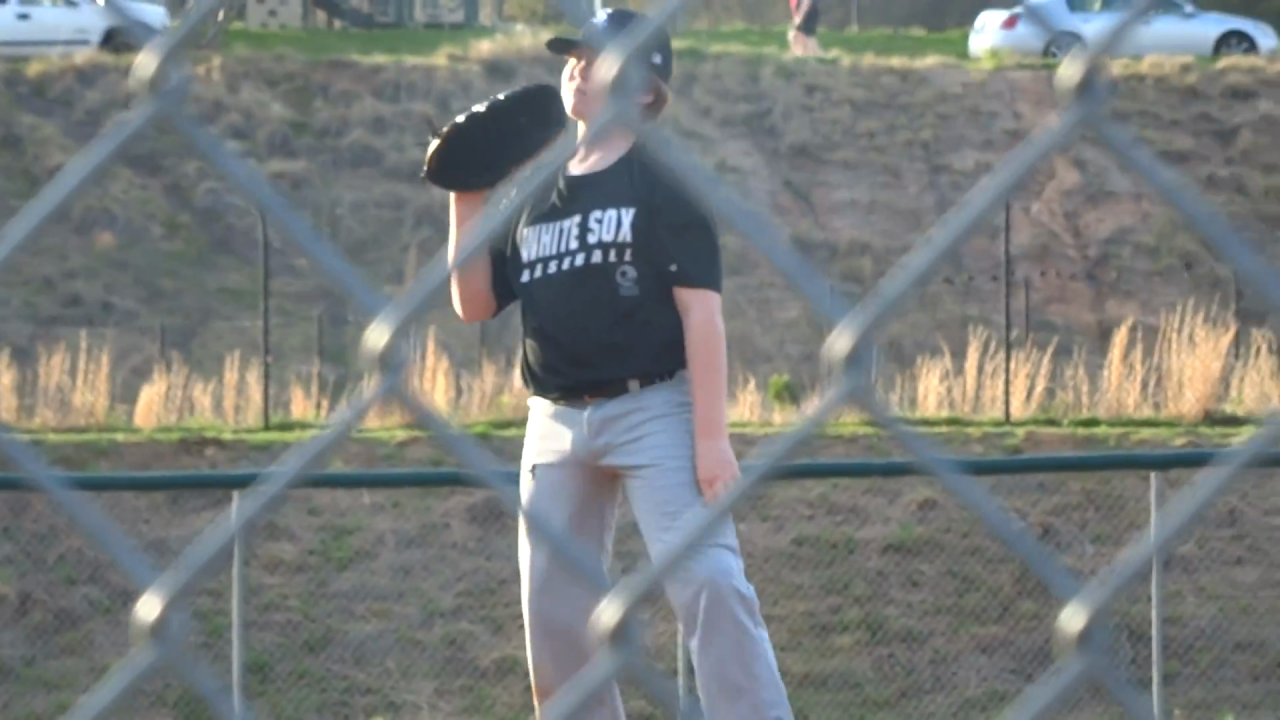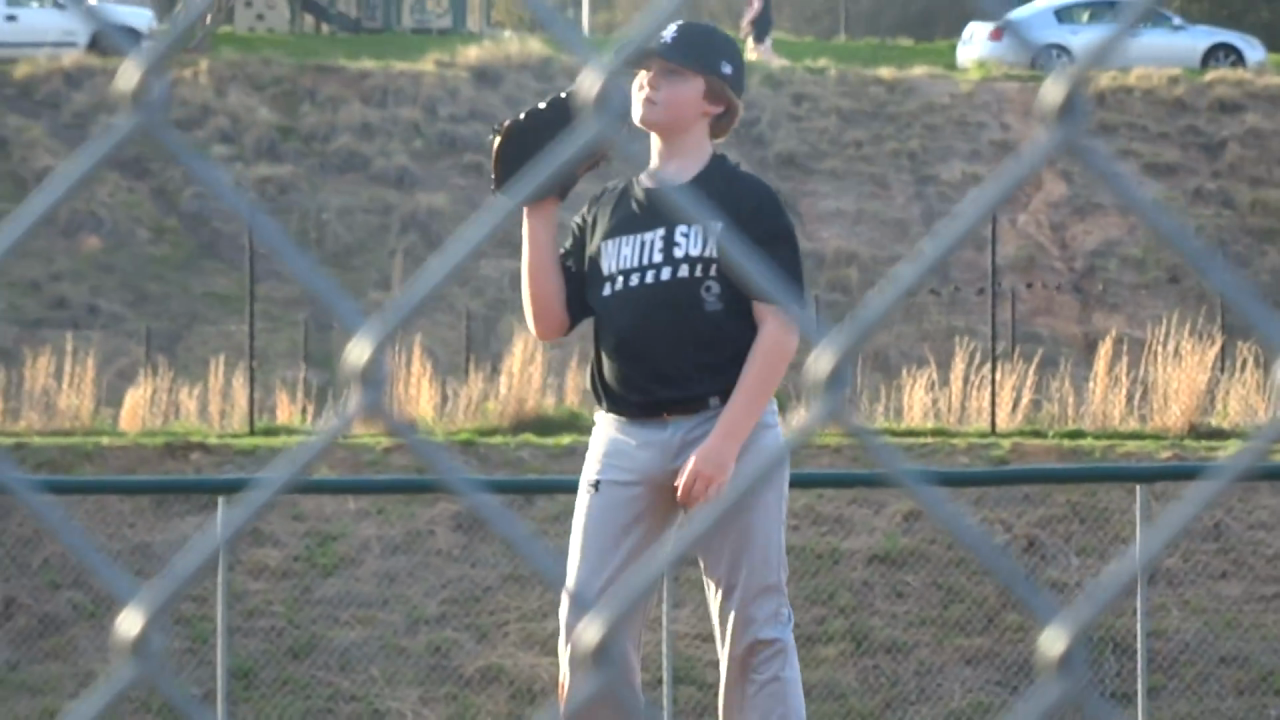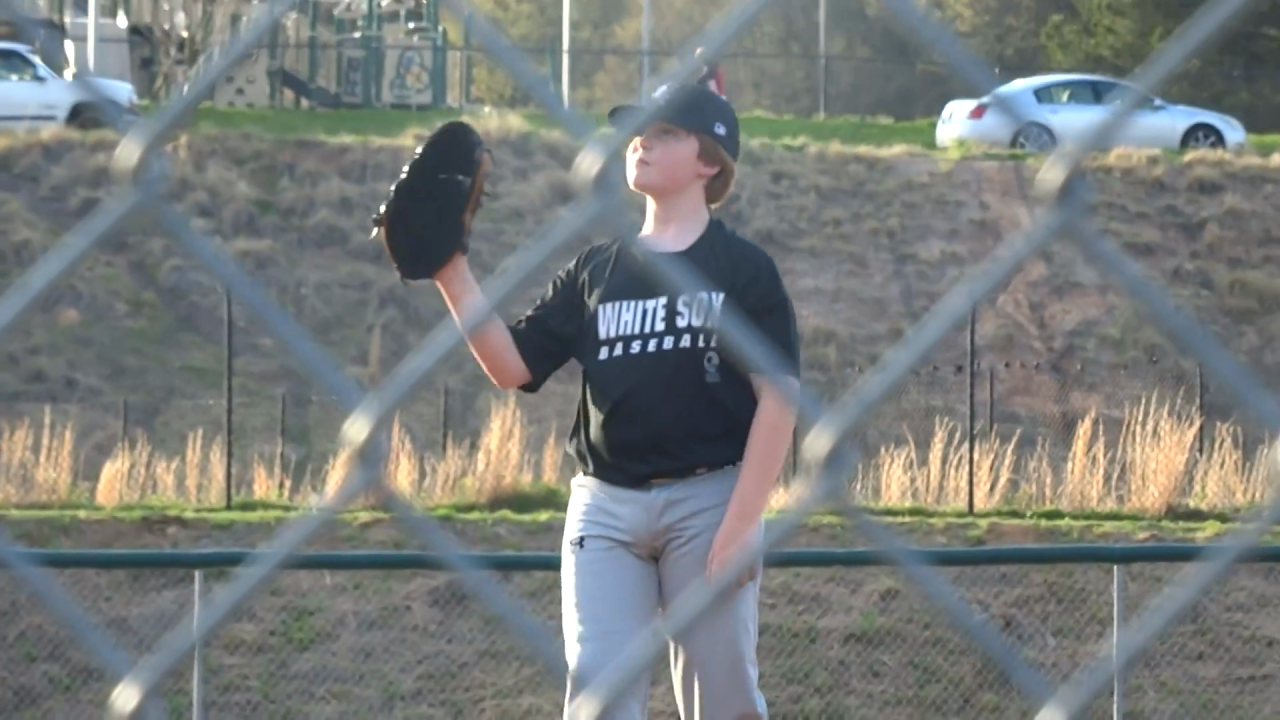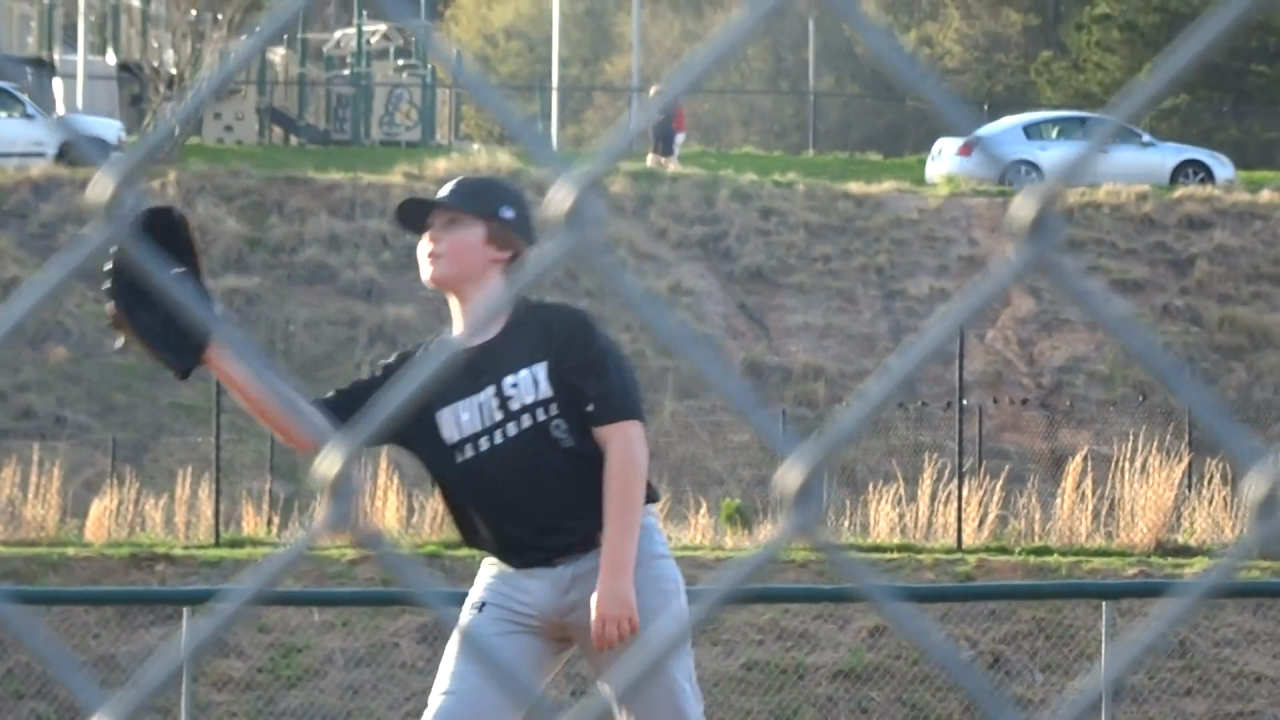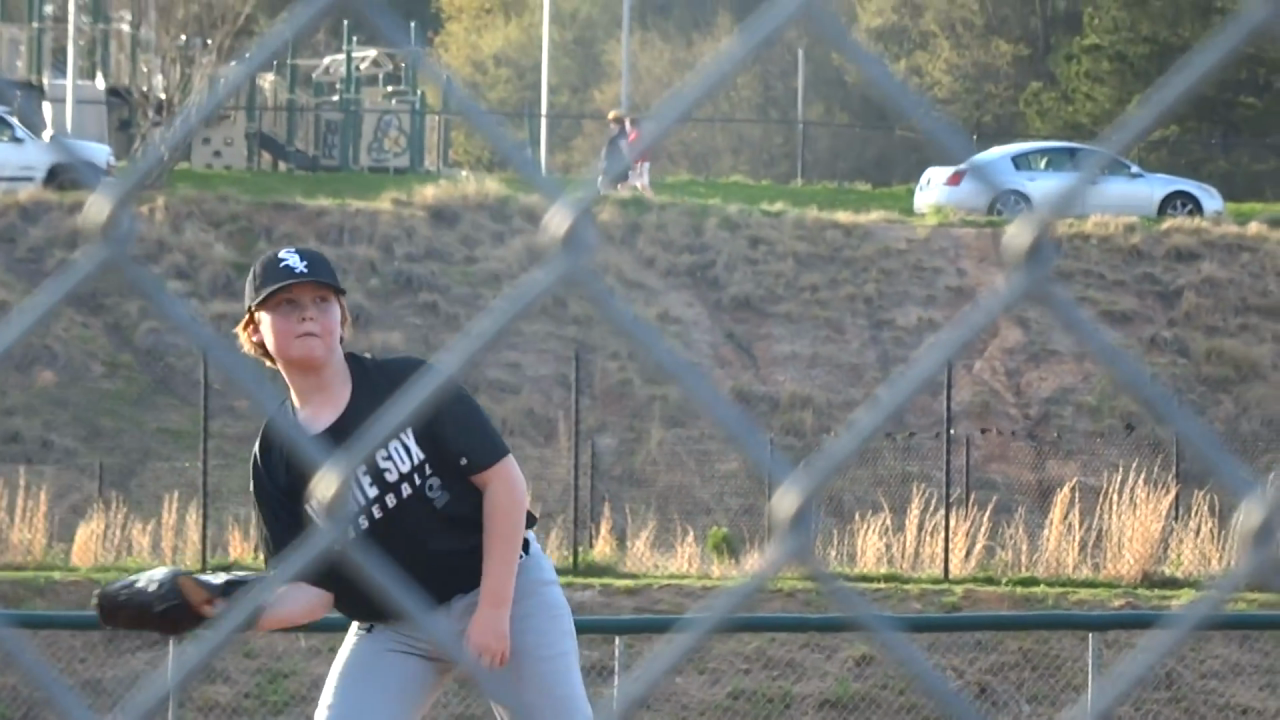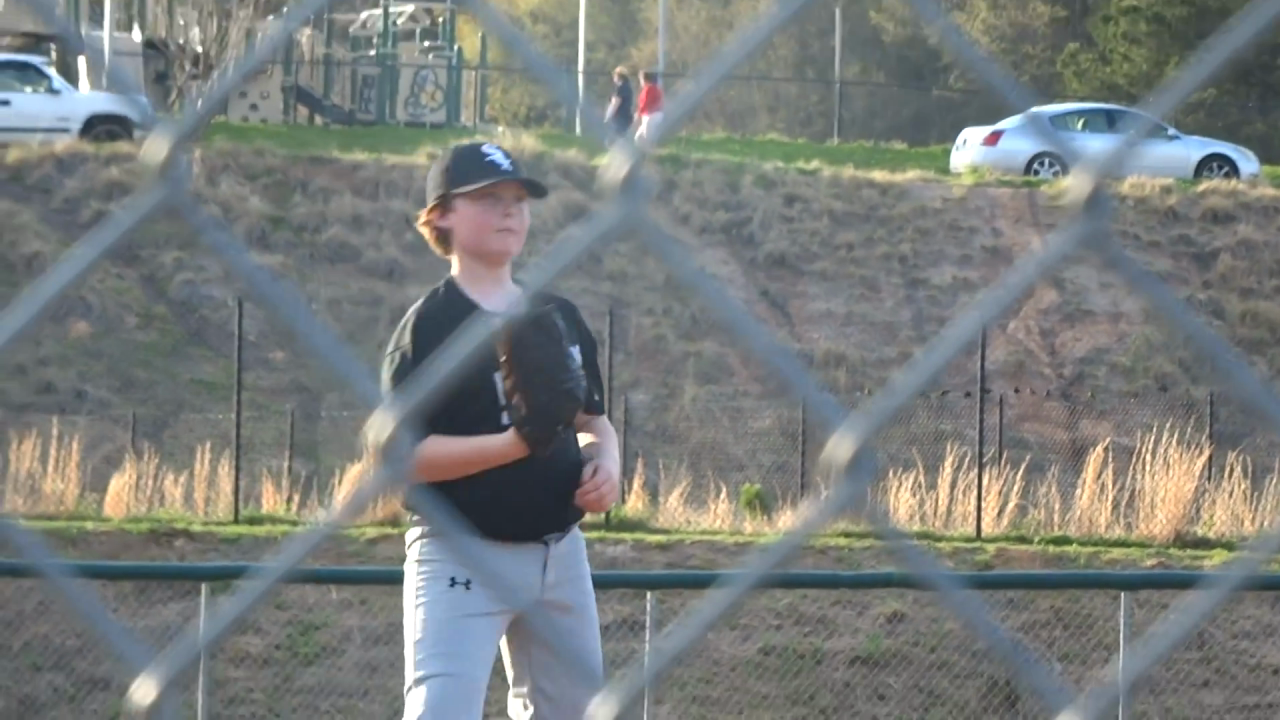
dt=0.4s
person 1, frame 1
left shoulder: (663, 186)
right shoulder: (532, 194)
left elbow: (701, 312)
right elbow: (474, 304)
left wrist: (711, 437)
right wrist: (465, 199)
left hip: (654, 410)
right hip: (555, 423)
left knee: (710, 584)
right knee: (554, 619)
person 1, frame 2
left shoulder: (747, 199)
right shoulder: (603, 206)
left elbow: (780, 328)
right elbow: (549, 322)
left wrist: (726, 439)
right wrist: (537, 212)
left hip: (727, 430)
right hip: (623, 438)
left knee: (754, 625)
right knee: (587, 624)
person 1, frame 3
left shoulder: (744, 268)
right shoulder: (594, 269)
left elbow: (777, 398)
right elbow: (512, 369)
left wrist: (741, 526)
right wrist: (452, 271)
left hip: (707, 498)
right hip: (605, 504)
person 1, frame 4
left shoulder: (565, 332)
left elbow: (624, 443)
right elbow: (312, 429)
left wrist: (616, 576)
right wrist: (211, 350)
left hip: (623, 559)
right hip: (514, 582)
person 1, frame 5
left shoulder: (411, 386)
right shoulder: (275, 454)
left elbow: (504, 479)
right elbow: (311, 589)
left wrist: (494, 608)
left hip: (509, 590)
right hip: (393, 626)
person 1, frame 6
left shoulder: (559, 315)
right shoulder: (429, 326)
left elbow: (593, 419)
right elbow: (407, 459)
left wrist: (606, 464)
right wrist: (520, 441)
left hip: (561, 552)
right hip: (461, 560)
